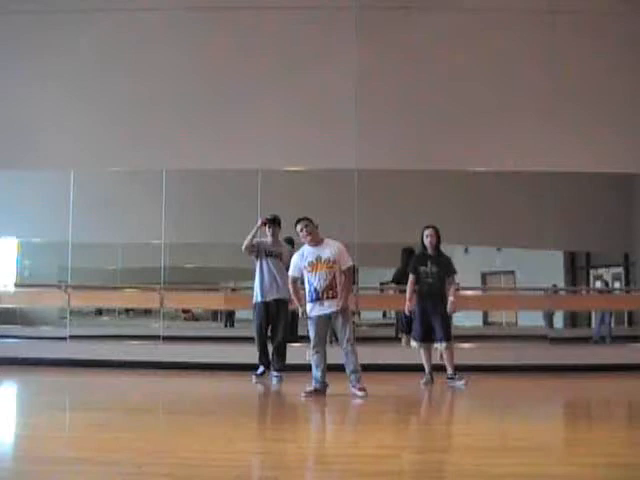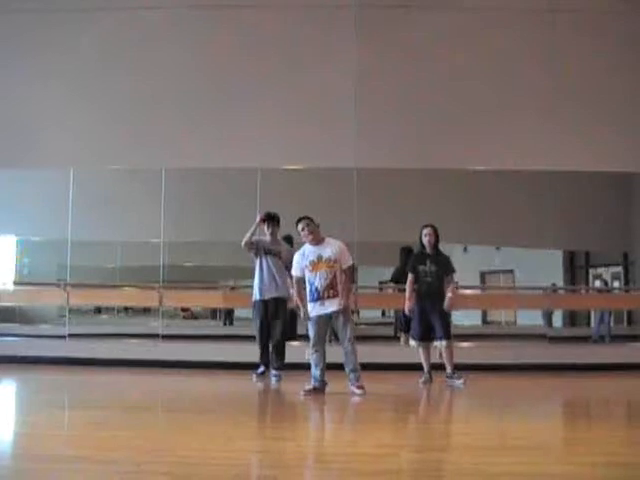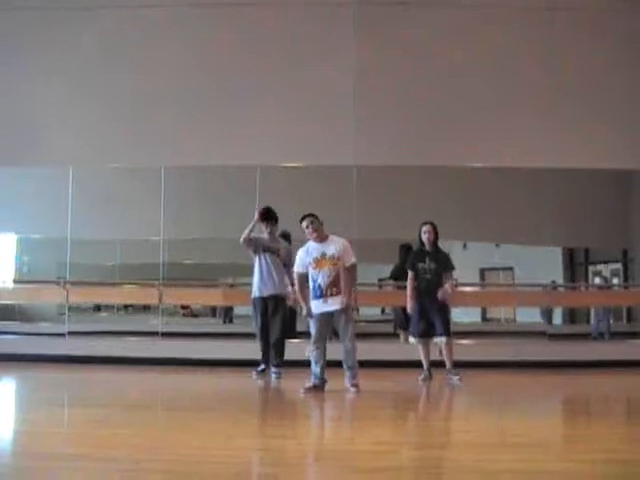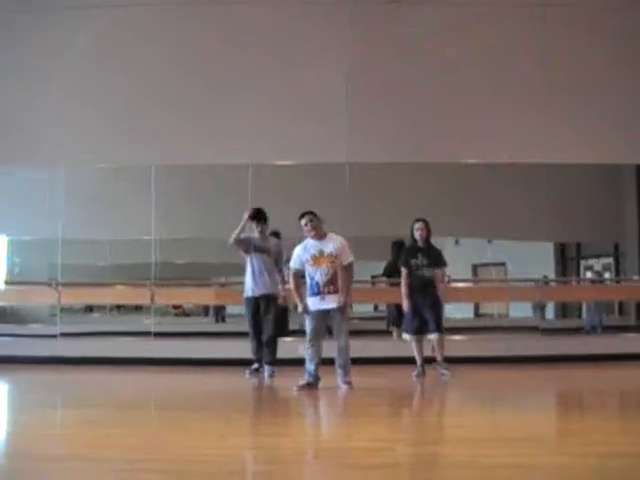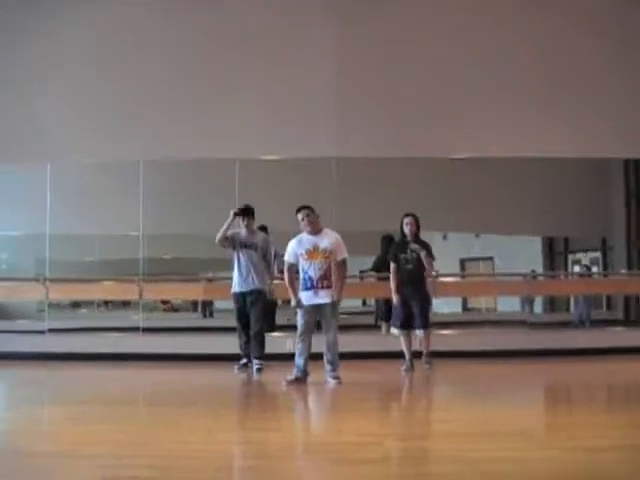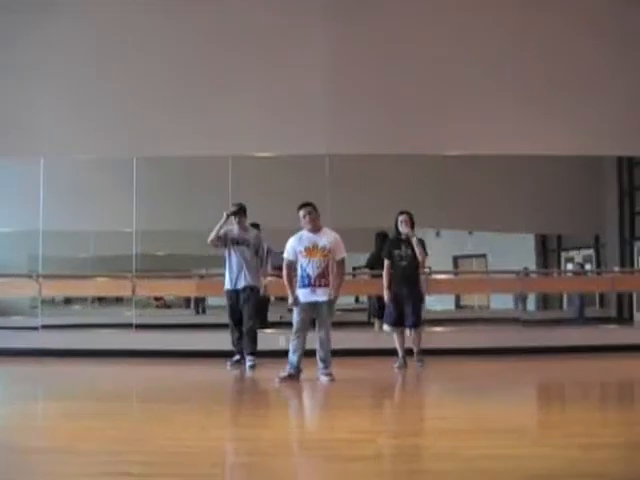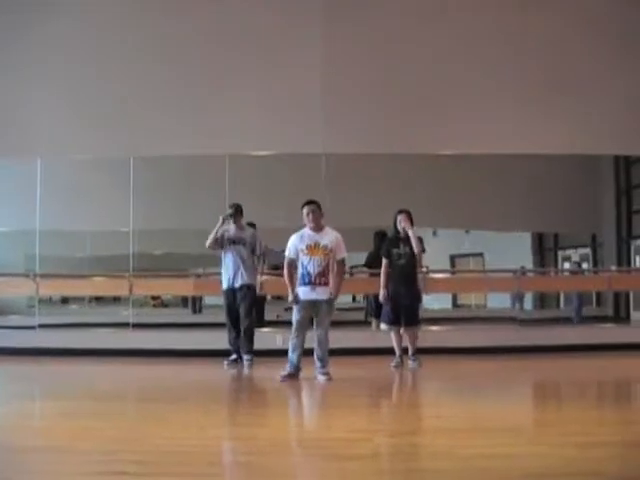
dt=0.1s
person 1, frame 1
left shoulder: (336, 247)
right shoulder: (299, 257)
left elbow: (348, 275)
right elbow: (293, 283)
left wrist: (345, 299)
right wrist: (300, 306)
left hip: (338, 305)
right hip: (315, 309)
left knee: (347, 343)
right knee: (317, 347)
left ankle: (356, 382)
right ankle: (318, 385)
person 1, frame 2
left shoulder: (337, 246)
right shoulder: (300, 255)
left elbow: (348, 274)
right elbow: (297, 284)
left wrist: (346, 299)
right wrist: (303, 307)
left hip: (339, 304)
right hip: (315, 308)
left knee: (348, 342)
right knee: (316, 346)
left ankle: (355, 381)
right ankle: (317, 383)
person 1, frame 3
left shoulder: (341, 244)
right shoulder: (303, 252)
left elbow: (351, 272)
right elbow: (299, 281)
left wrist: (349, 297)
right wrist: (304, 305)
left hip: (341, 303)
right hip: (317, 306)
left knee: (348, 341)
right knee: (317, 343)
left ankle: (351, 378)
right ankle: (317, 380)
person 1, frame 4
left shoulder: (339, 242)
right shoulder: (301, 249)
left elbow: (348, 270)
right elbow: (294, 277)
left wrist: (346, 296)
right wrist: (300, 302)
left hip: (337, 301)
right hip: (314, 303)
left knee: (342, 339)
right knee: (312, 341)
left ankle: (344, 376)
right ankle: (311, 378)
person 1, frame 5
left shoulder: (334, 238)
right shoulder: (295, 243)
left elbow: (342, 266)
right elbow: (289, 270)
left wrist: (339, 291)
right wrist: (293, 296)
left hip: (329, 296)
right hip: (306, 298)
left knee: (331, 335)
right knee: (303, 335)
left ankle: (332, 371)
right ankle: (299, 373)
person 1, frame 6
left shoulder: (333, 238)
right shoulder: (295, 241)
left elbow: (340, 265)
right elbow: (287, 268)
left wrist: (336, 289)
right wrist: (290, 293)
left hip: (326, 294)
right hip: (303, 295)
left knee: (324, 333)
right knee: (298, 332)
left ankle: (325, 369)
right ankle: (293, 370)
person 1, frame 7
left shoulder: (334, 237)
right shoulder: (297, 238)
left elbow: (340, 265)
right elbow: (288, 266)
left wrist: (337, 288)
right wrist: (291, 291)
left hip: (325, 293)
right hip: (303, 293)
left knee: (323, 332)
right knee: (297, 331)
left ankle: (322, 367)
right ankle: (292, 368)
person 2, frame 1
left shoulder: (286, 250)
right shoulder: (259, 245)
right elbow: (245, 248)
right wrist: (257, 227)
left hip: (280, 296)
right hip: (261, 296)
left knee: (279, 335)
right knee: (259, 332)
left ankle: (277, 370)
right ankle: (263, 364)
person 2, frame 2
left shoulder: (285, 248)
right shoulder: (258, 243)
left elbow: (290, 272)
right elbow: (244, 244)
right wrist: (257, 223)
left hip: (280, 295)
right hip: (260, 294)
left knee: (278, 334)
right knee: (261, 331)
left ankle: (276, 368)
right ankle: (264, 364)
person 2, frame 3
left shoulder: (284, 246)
right shoulder: (257, 240)
left elbow: (288, 270)
right elbow: (243, 240)
right wrist: (255, 220)
left hip: (278, 293)
right hip: (259, 292)
left knee: (277, 331)
right knee: (261, 329)
left ankle: (276, 366)
right ankle: (264, 363)
person 2, frame 4
left shoulder: (275, 244)
right shoulder: (248, 240)
left elbow: (279, 268)
right elbow: (233, 241)
left wrist: (283, 288)
right wrist: (244, 221)
left hip: (270, 292)
right hip: (251, 291)
left knee: (269, 330)
right knee: (254, 329)
left ankle: (269, 364)
right ankle: (258, 362)
person 2, frame 5
left shoulder: (263, 238)
right shoulder: (234, 235)
left elbow: (268, 263)
right elbow: (218, 240)
left wrist: (270, 282)
right wrist: (230, 219)
left hip: (257, 286)
right hip: (239, 286)
left knee: (257, 324)
right knee: (242, 324)
left ankle: (257, 359)
right ankle: (246, 357)
person 2, frame 6
left shoulder: (255, 235)
right shoulder: (227, 233)
left elbow: (261, 259)
right elbow: (211, 241)
left wrist: (263, 278)
right wrist: (223, 220)
left hip: (250, 283)
right hip: (232, 283)
left knee: (249, 320)
right knee: (234, 320)
left ankle: (250, 355)
right ankle: (239, 353)
person 2, frame 7
left shoulder: (251, 233)
right shoulder: (223, 232)
left elbow: (257, 257)
right elbow: (209, 246)
left wrist: (259, 276)
right wrist: (219, 225)
left hip: (247, 281)
right hip: (228, 281)
left knee: (246, 317)
right knee: (231, 319)
left ankle: (247, 353)
right ankle: (236, 352)
person 3, frame 1
left shoulder: (445, 260)
right shoulder: (417, 259)
left elbow: (452, 283)
right elbow: (411, 282)
left wrist: (452, 299)
right wrist: (408, 300)
left hip: (440, 304)
right hip: (422, 304)
left knee: (444, 340)
right knee: (423, 341)
left ankle: (451, 374)
right ankle: (428, 374)
person 3, frame 2
left shoulder: (443, 259)
right shoulder: (416, 258)
left elbow: (450, 281)
right elbow: (410, 281)
left wrist: (449, 296)
right wrist: (408, 300)
left hip: (439, 303)
right hip: (421, 303)
left knee: (444, 339)
right knee: (422, 340)
left ankle: (450, 373)
right ankle: (427, 373)
person 3, frame 3
left shoulder: (442, 256)
right shoulder: (415, 255)
left elbow: (450, 279)
right elbow: (410, 279)
left wrist: (447, 289)
right wrist: (409, 299)
left hip: (438, 300)
right hip: (420, 300)
left knee: (444, 336)
right knee: (421, 337)
left ankle: (450, 369)
right ankle: (426, 370)
person 3, frame 4
left shoulder: (435, 252)
right shoulder: (408, 252)
left elbow: (442, 276)
right elbow: (404, 276)
left wrist: (435, 273)
right wrist: (405, 297)
left hip: (431, 296)
right hip: (414, 297)
left knee: (436, 332)
right knee: (415, 334)
left ankle: (441, 362)
right ankle: (420, 366)
person 3, frame 5
left shoulder: (424, 246)
right shoulder: (397, 246)
left elbow: (430, 269)
right elbow: (393, 272)
left wrist: (421, 252)
right wrist: (394, 292)
left hip: (419, 291)
right hip: (402, 291)
left knee: (423, 326)
right knee: (403, 328)
left ankle: (426, 356)
right ankle: (408, 360)
person 3, frame 6
left shoulder: (418, 242)
right shoulder: (391, 243)
left elbow: (422, 261)
right elbow: (386, 269)
left wrist: (413, 237)
right wrist: (385, 289)
left hip: (413, 288)
right hip: (396, 288)
left knee: (414, 324)
right knee: (396, 325)
left ankle: (417, 354)
right ankle: (401, 357)
person 3, frame 7
left shoulder: (416, 241)
right shoulder: (390, 242)
left elbow: (418, 251)
right elbow: (385, 267)
left wrist: (410, 230)
right wrist: (382, 288)
left hip: (411, 287)
right hip: (393, 287)
left knee: (411, 323)
right knee: (393, 323)
left ankle: (412, 355)
right ankle: (398, 356)
